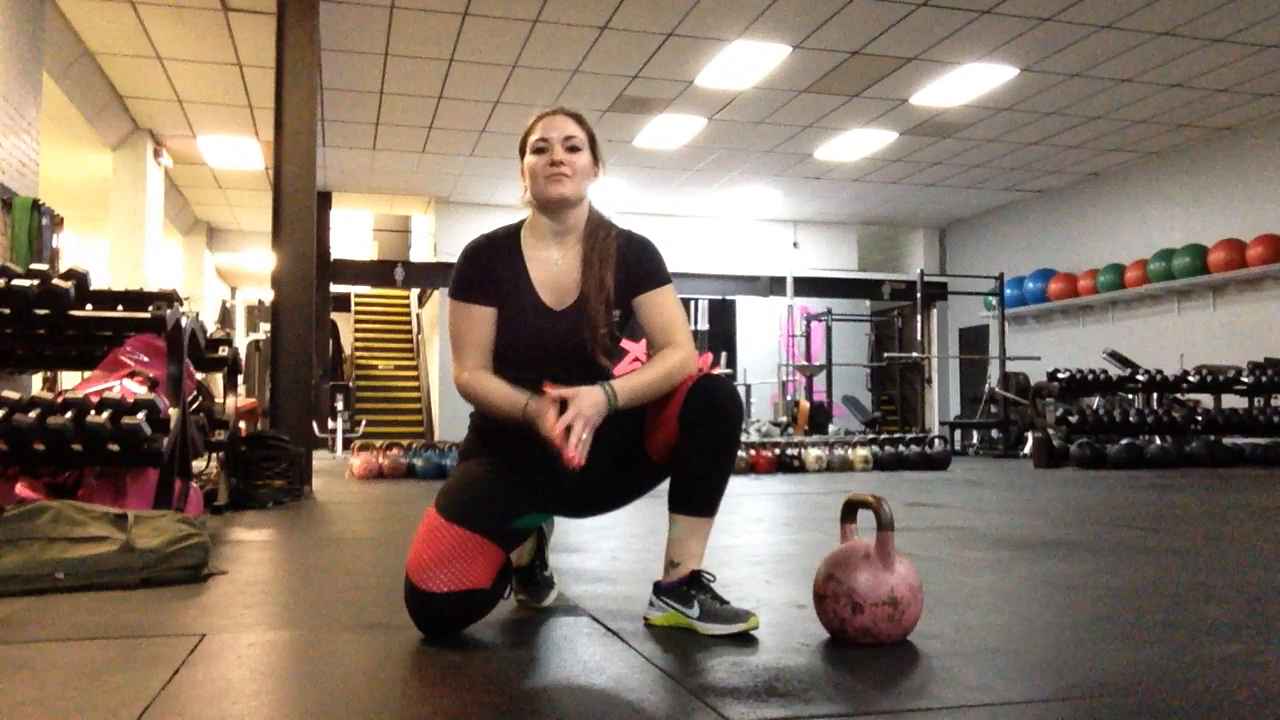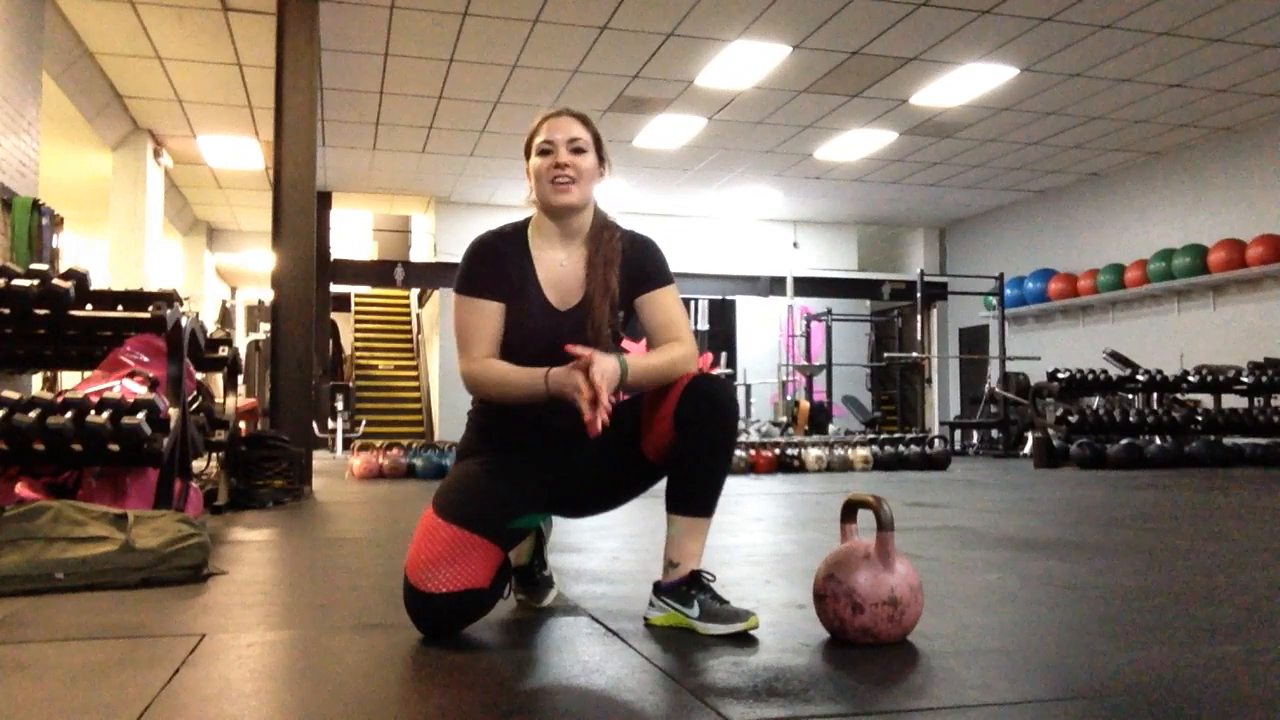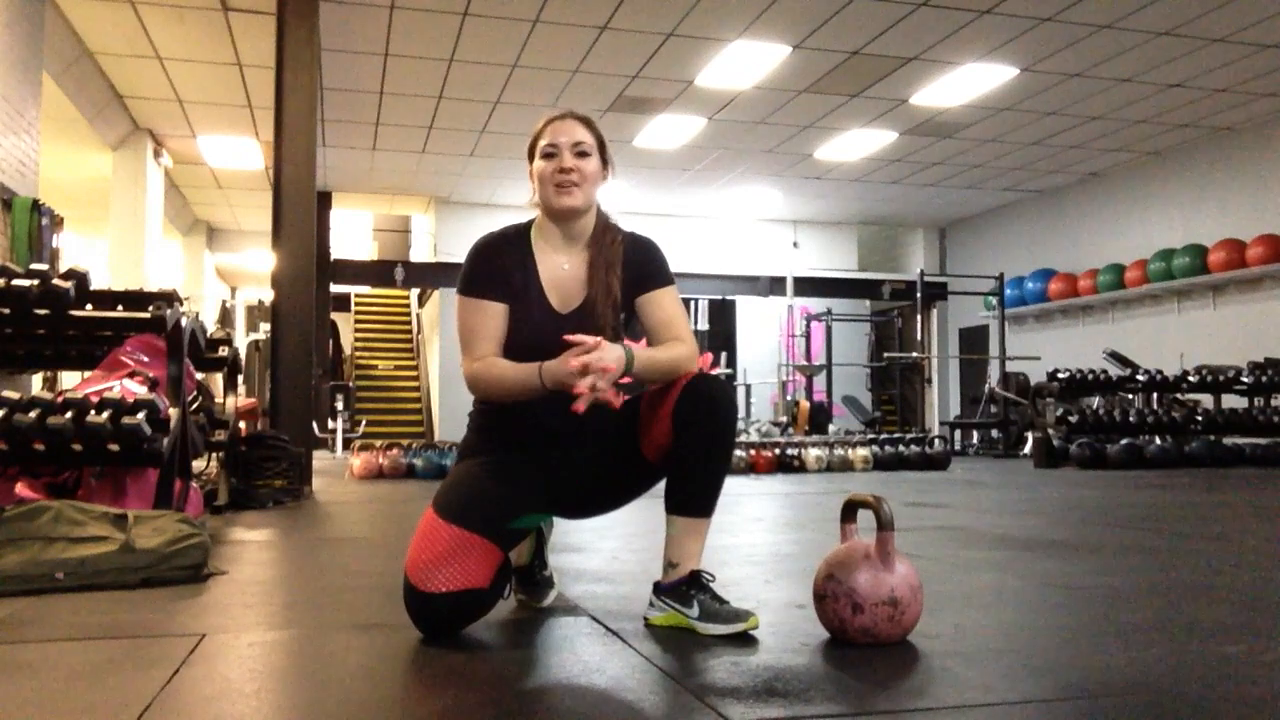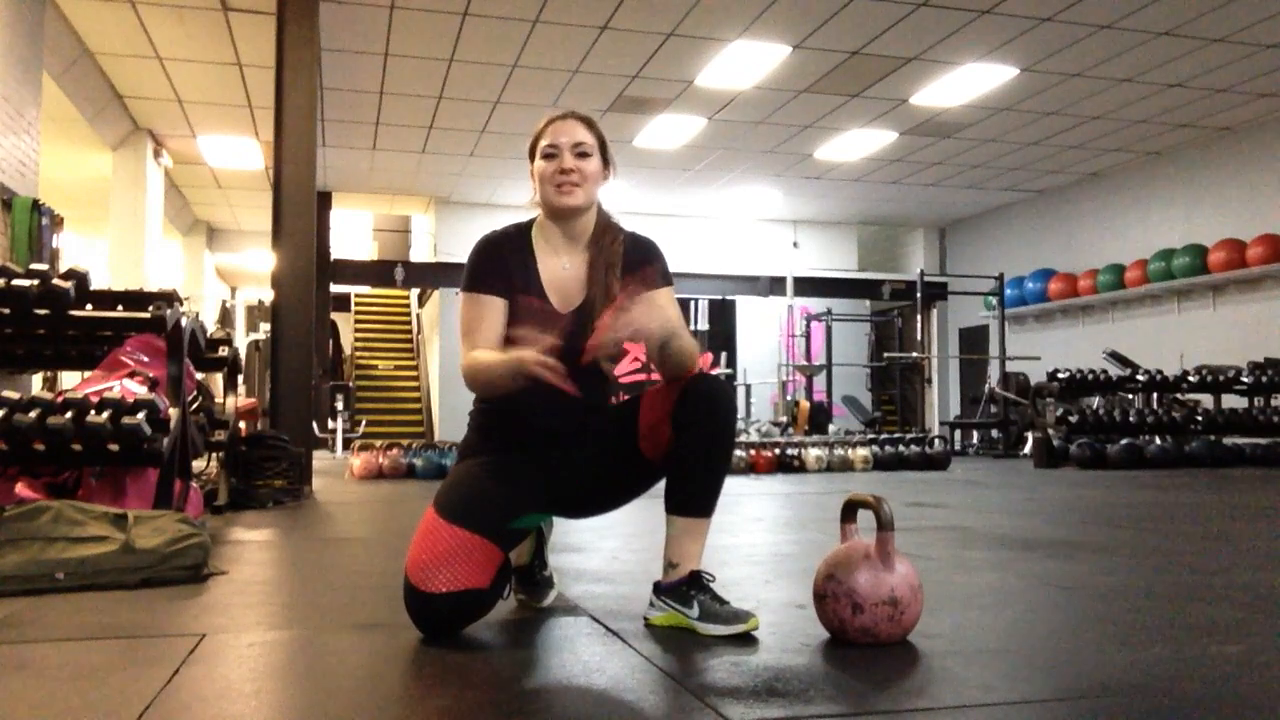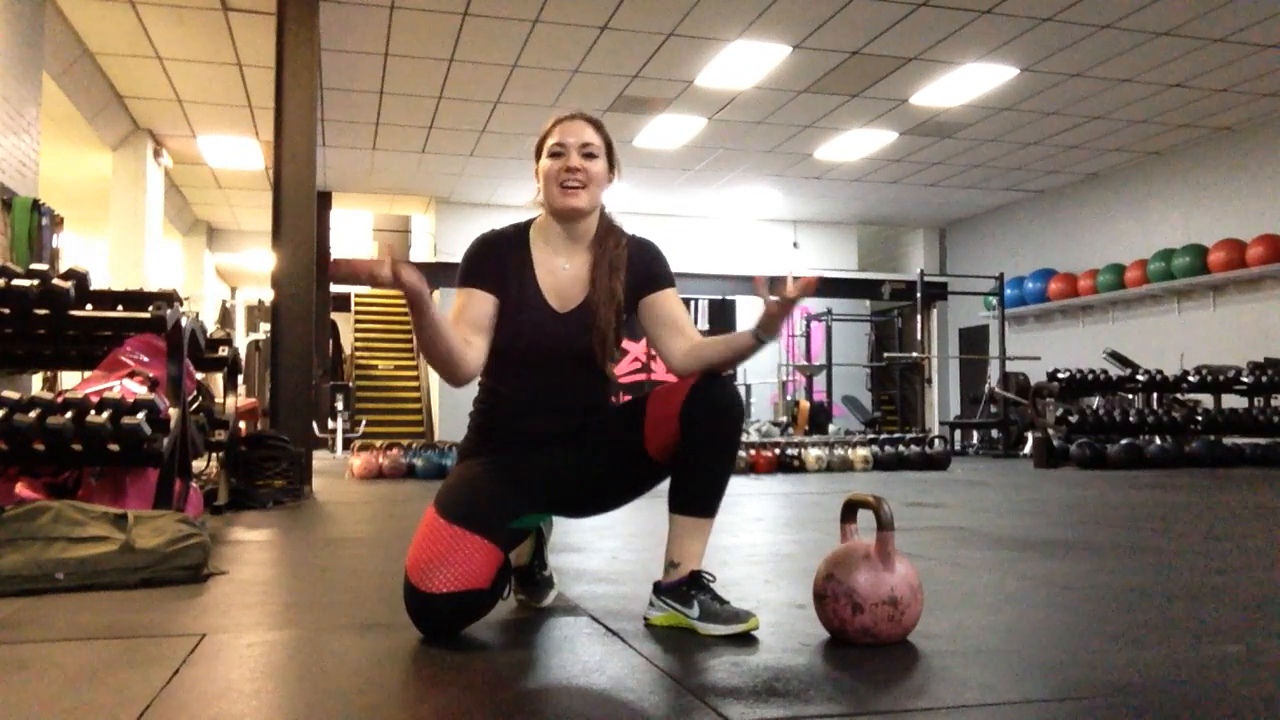
dt=0.2s
person 1, frame 1
left shoulder: (631, 253)
right shoulder: (486, 258)
left elbow: (680, 354)
right elbow: (469, 375)
left wrist: (604, 397)
right wrist: (535, 409)
left hip: (597, 448)
right hip: (508, 456)
left knee: (715, 400)
right knee: (437, 607)
left ankle: (678, 590)
right ankle: (525, 544)
person 1, frame 2
left shoulder: (636, 253)
right shoulder: (491, 253)
left elbow: (683, 353)
right elbow: (476, 370)
left wrist: (617, 370)
right wrist: (558, 381)
left hip: (594, 447)
right hip: (506, 453)
left knee: (711, 399)
right knee: (435, 608)
left ankle: (678, 590)
right ankle: (523, 544)
person 1, frame 3
left shoulder: (637, 255)
right shoulder: (495, 255)
left elbow: (684, 353)
right elbow: (479, 373)
left wrist: (621, 359)
right wrist: (555, 373)
left hip: (595, 448)
right hip: (507, 454)
left knee: (709, 398)
right knee: (434, 607)
left ankle: (678, 590)
right ankle: (524, 542)
person 1, frame 4
left shoulder: (636, 254)
right shoulder: (497, 253)
left elbow: (681, 361)
right elbow: (478, 369)
left wrist: (659, 330)
right wrist: (523, 360)
left hip: (595, 447)
right hip: (507, 453)
left knee: (708, 397)
right knee: (436, 608)
left ankle: (678, 591)
right ankle: (523, 543)
person 1, frame 5
left shoulder: (638, 258)
right shoulder: (496, 253)
left elbow: (686, 353)
right elbow: (460, 366)
left wrist: (761, 332)
right wrist: (418, 298)
left hip: (594, 447)
right hip: (505, 455)
left knee: (716, 398)
right knee: (438, 608)
left ankle: (679, 590)
right ankle: (523, 543)
